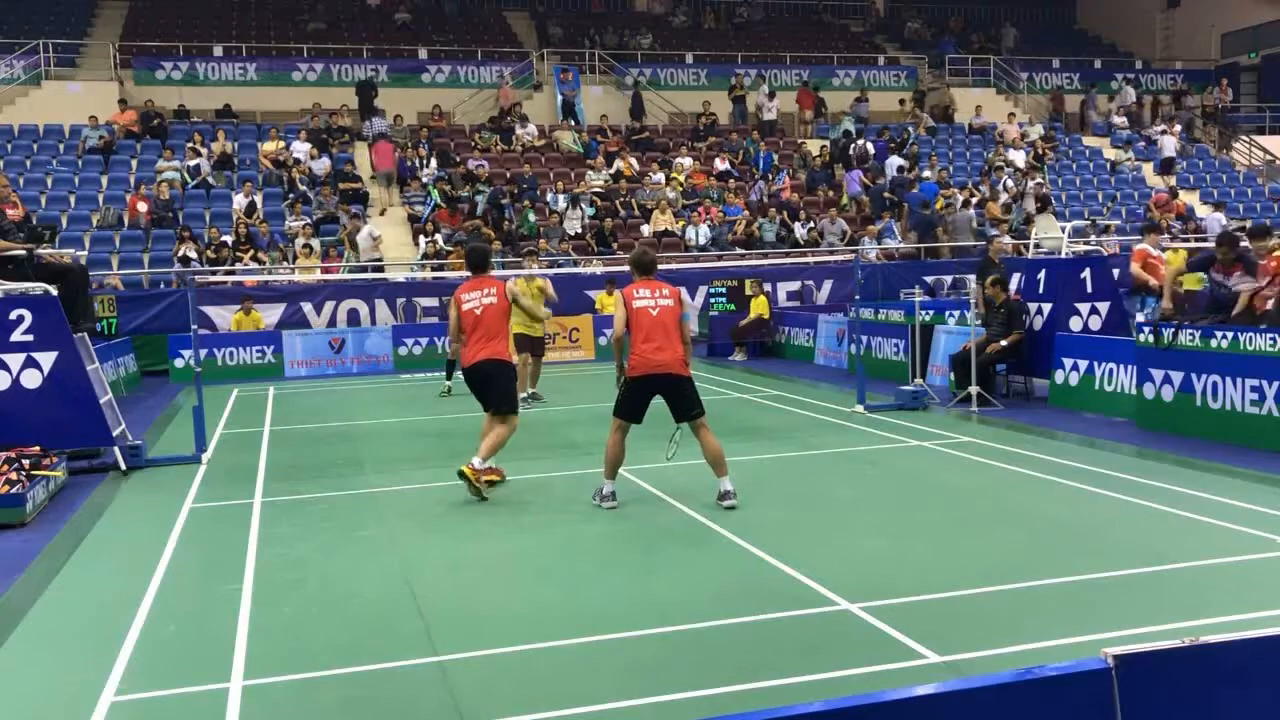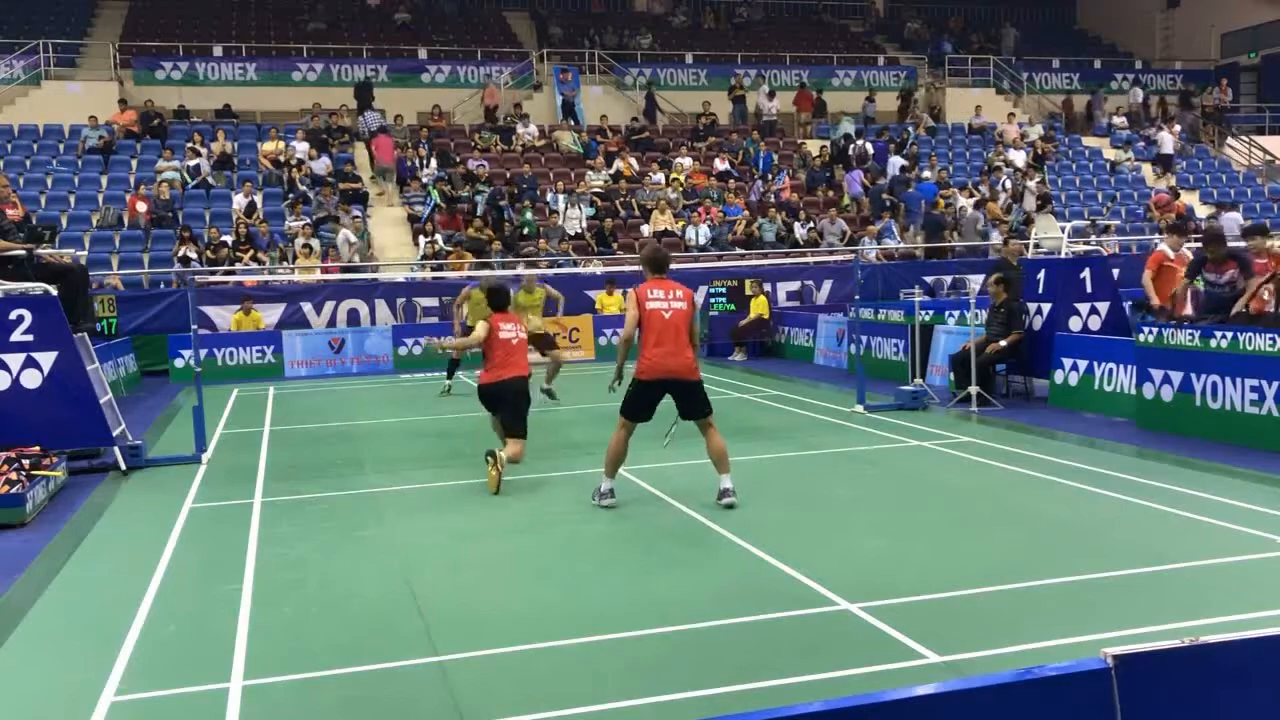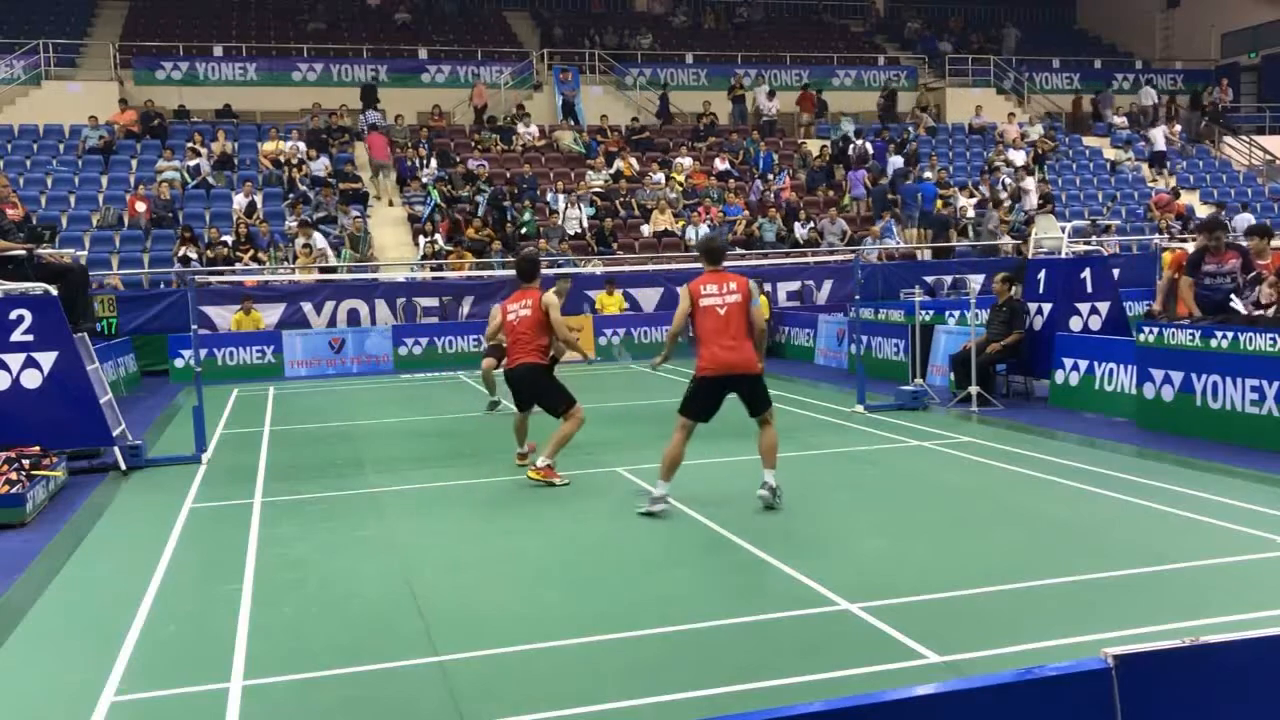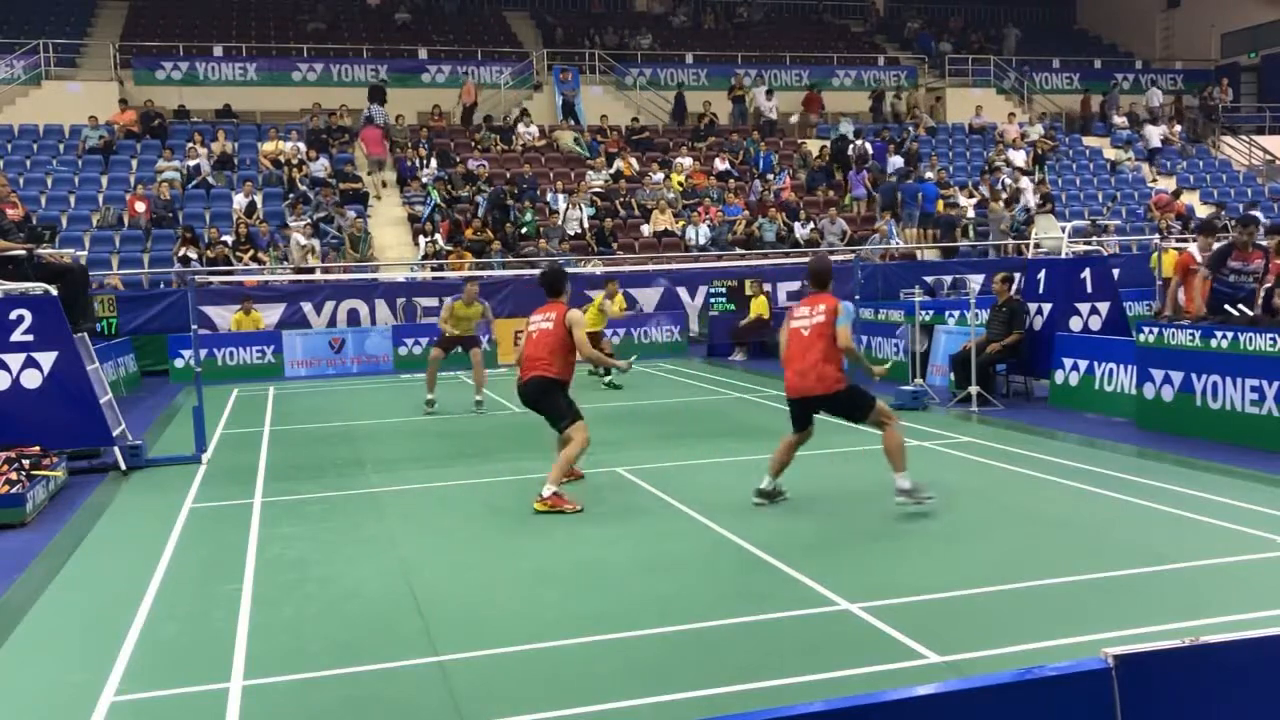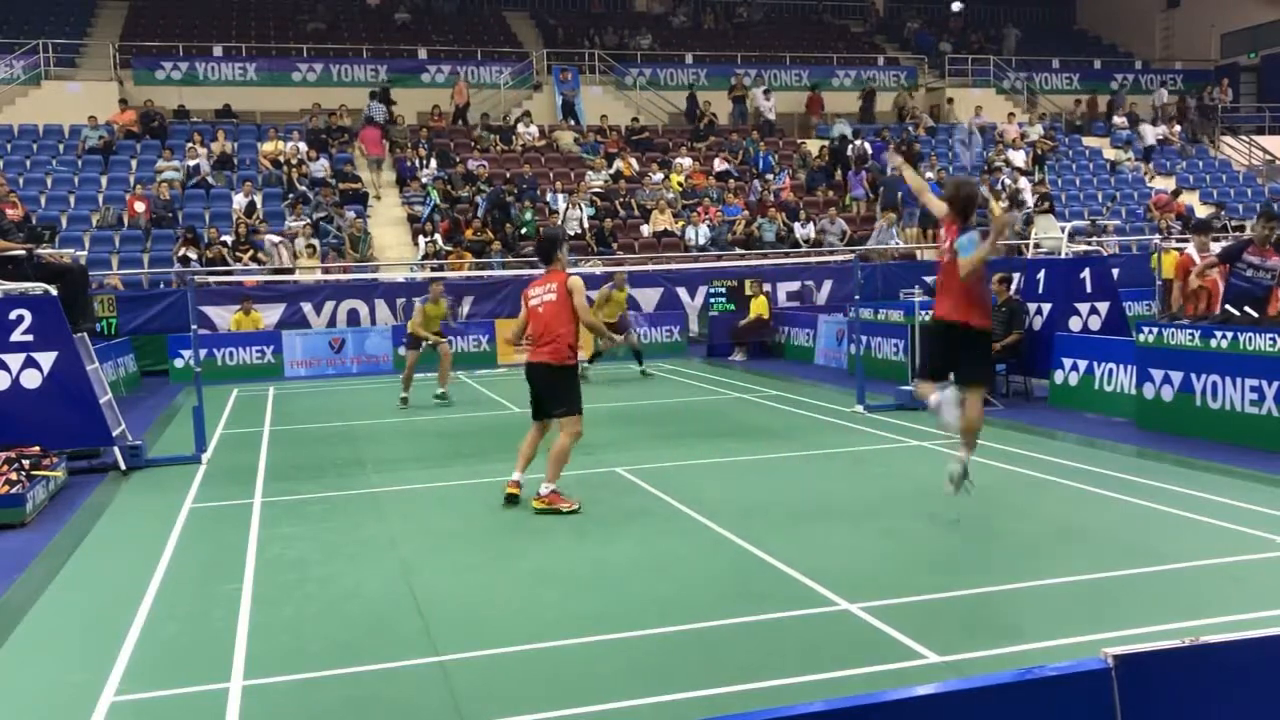
dt=0.4s
person 1, frame 1
left shoulder: (626, 294)
right shoulder: (675, 293)
left elbow: (618, 334)
right elbow: (687, 340)
left wrist: (619, 364)
right wrist: (685, 369)
left hip: (640, 369)
right hip: (675, 368)
left knee: (618, 429)
right knee: (701, 428)
left ankle: (607, 491)
right ankle: (726, 489)
person 1, frame 2
left shoulder: (637, 293)
right shoulder: (687, 294)
left elbow: (628, 334)
left wrist: (618, 369)
left hip: (650, 371)
right hip: (686, 370)
left knee: (624, 428)
right knee: (708, 427)
left ankle: (606, 489)
right ankle: (726, 488)
person 1, frame 3
left shoulder: (691, 288)
right shoulder: (745, 284)
left elbow: (676, 328)
right elbow: (760, 327)
left wrist: (663, 356)
right wrist: (759, 358)
left hip: (709, 369)
right hip: (746, 366)
left knee: (682, 431)
right knee: (766, 422)
left ankle: (659, 494)
right ankle: (769, 483)
person 1, frame 4
left shoulder: (794, 311)
right shoulder: (840, 305)
left elbow: (784, 352)
right elbow: (844, 344)
right wrist: (871, 368)
left hip: (795, 388)
right hip: (828, 386)
left knee: (799, 434)
right knee: (888, 420)
left ankle: (767, 486)
right ankle: (904, 486)
person 1, frame 5
left shoulder: (948, 220)
right shoulder: (969, 235)
left elbow: (923, 193)
right elbow: (965, 270)
left wrist: (901, 165)
right wrist: (994, 238)
left hip: (942, 322)
right hip: (970, 323)
left knee: (925, 385)
right knee: (974, 396)
left ankle: (941, 399)
right ankle: (963, 460)
person 2, frame 1
left shoulder: (459, 294)
right shoulder: (506, 287)
left elbow: (454, 337)
right elbow: (539, 316)
right wrist: (546, 311)
left hip: (470, 364)
right hip: (496, 361)
left knee: (492, 413)
right knee: (507, 423)
left ankle: (486, 467)
right ankle: (475, 466)
person 2, frame 2
left shoulder: (485, 323)
right shoulder: (521, 324)
left elbow: (474, 341)
left wrist: (442, 344)
left hip: (489, 387)
right hip: (517, 384)
left knee: (498, 412)
right knee: (515, 450)
left ankle: (505, 452)
right ankle: (503, 456)
person 2, frame 3
left shoulder: (506, 304)
right shoulder: (547, 298)
left elbow: (490, 336)
right elbow: (563, 335)
right wrist: (584, 353)
left hip: (513, 372)
right hip: (536, 368)
left knee: (524, 410)
right knee: (576, 416)
left ankle: (522, 452)
right ankle: (542, 465)
person 2, frame 4
left shoulder: (534, 316)
right shoulder: (572, 315)
left elbow: (520, 356)
right elbow: (587, 354)
right wrist: (616, 364)
left hip: (526, 385)
right hip: (546, 383)
left knee: (571, 417)
right knee: (580, 437)
left ankle: (564, 469)
right ankle: (549, 495)
person 2, frame 5
left shoulder: (530, 290)
right shoulder: (572, 281)
left elbow: (517, 335)
right elbow: (587, 320)
left wrist: (517, 338)
right wrist: (612, 337)
left hip: (534, 365)
right hip: (559, 363)
left knee: (539, 426)
right knee: (572, 429)
left ankle: (514, 483)
right ankle: (546, 493)
